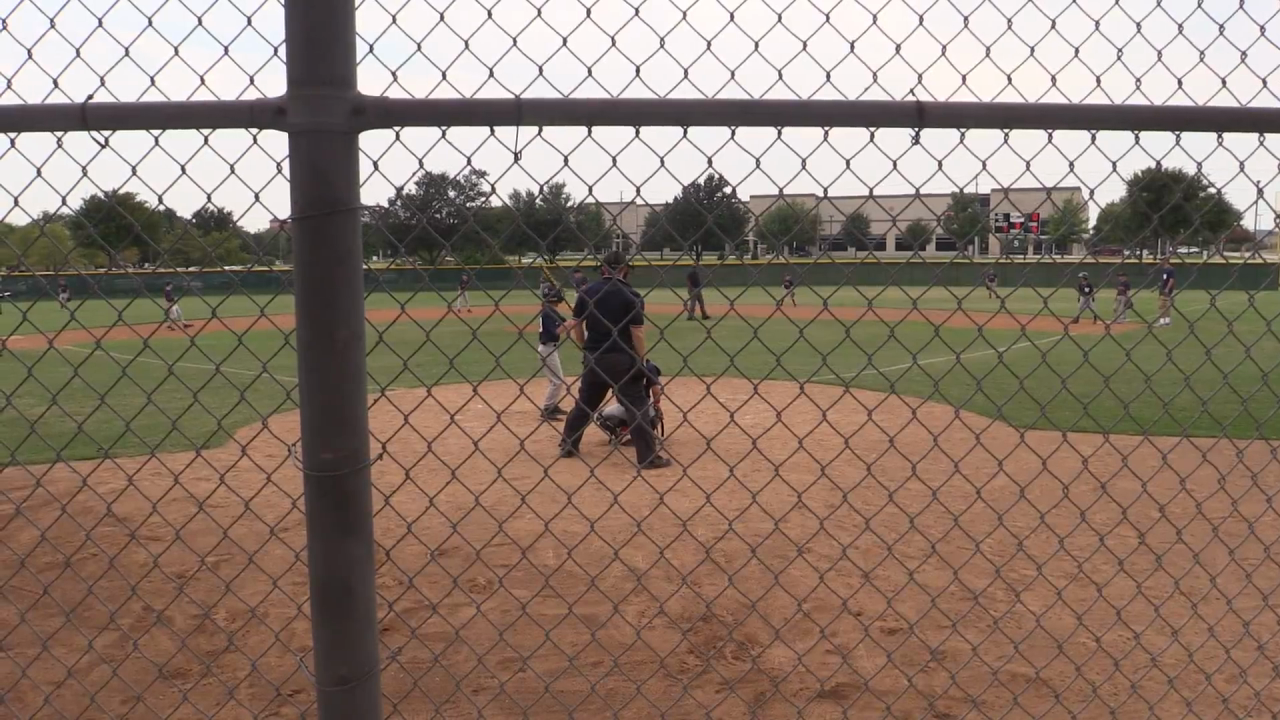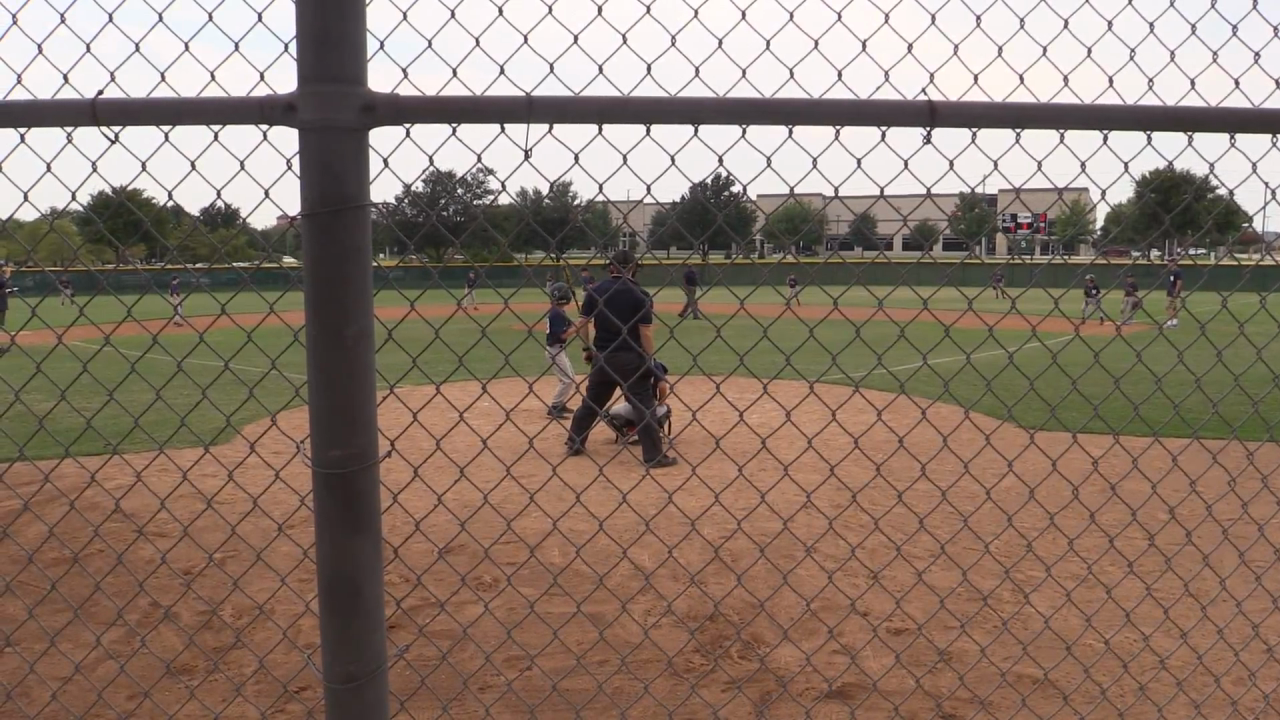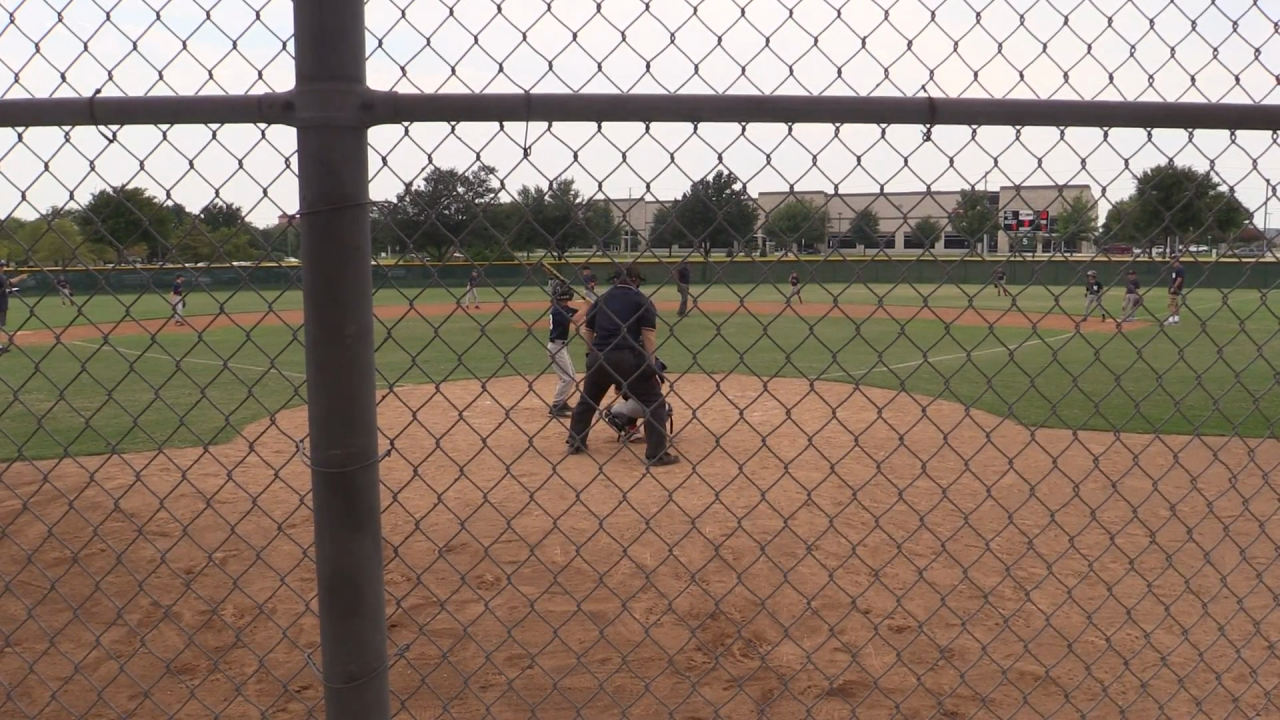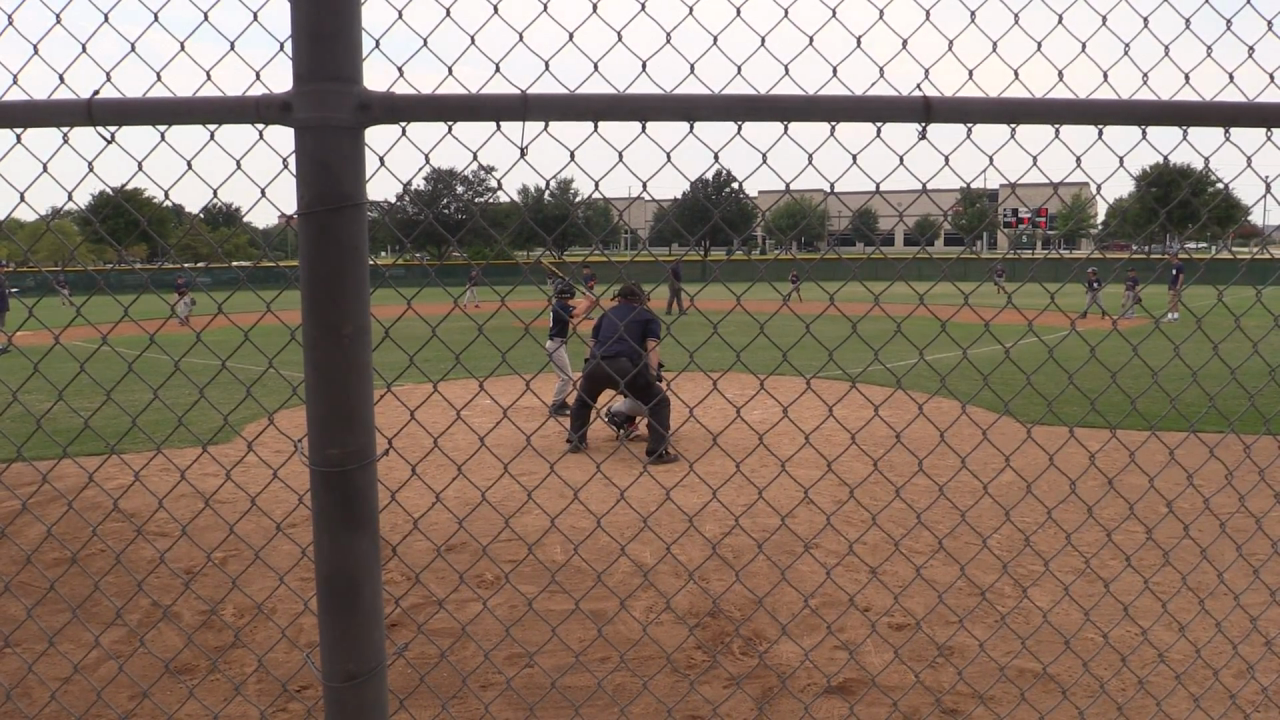
dt=0.5s
person 1, frame 1
left shoulder: (588, 292)
right shoulder: (631, 296)
left elbow: (575, 325)
right elbow: (637, 333)
right wrist: (641, 362)
left hip: (594, 359)
right hip: (622, 359)
left knee: (584, 404)
right knee: (636, 408)
left ankle: (567, 446)
right ankle: (648, 457)
person 1, frame 2
left shoulder: (596, 291)
right shoulder: (640, 295)
left elbow: (582, 323)
right elbow: (645, 332)
left wrist: (588, 348)
right wrist: (649, 361)
left hip: (603, 357)
right hip: (630, 358)
left knee: (591, 402)
right knee: (644, 407)
left ankle: (573, 444)
right ankle: (654, 456)
person 1, frame 3
left shoulder: (602, 299)
right shoulder: (643, 302)
left elbow: (587, 331)
right elbow: (648, 336)
right wrist: (651, 368)
left hip: (598, 359)
right hip: (627, 358)
left knee: (587, 400)
right knee: (654, 402)
left ankle: (575, 442)
right ankle: (657, 453)
person 1, frame 4
left shoulder: (608, 313)
right shoulder: (649, 317)
left elbow: (593, 342)
right elbow: (653, 347)
right wrist: (653, 377)
left hip: (597, 366)
right hip: (625, 367)
left knee: (583, 400)
right knee: (660, 401)
left ankle: (575, 442)
right ankle: (658, 451)
